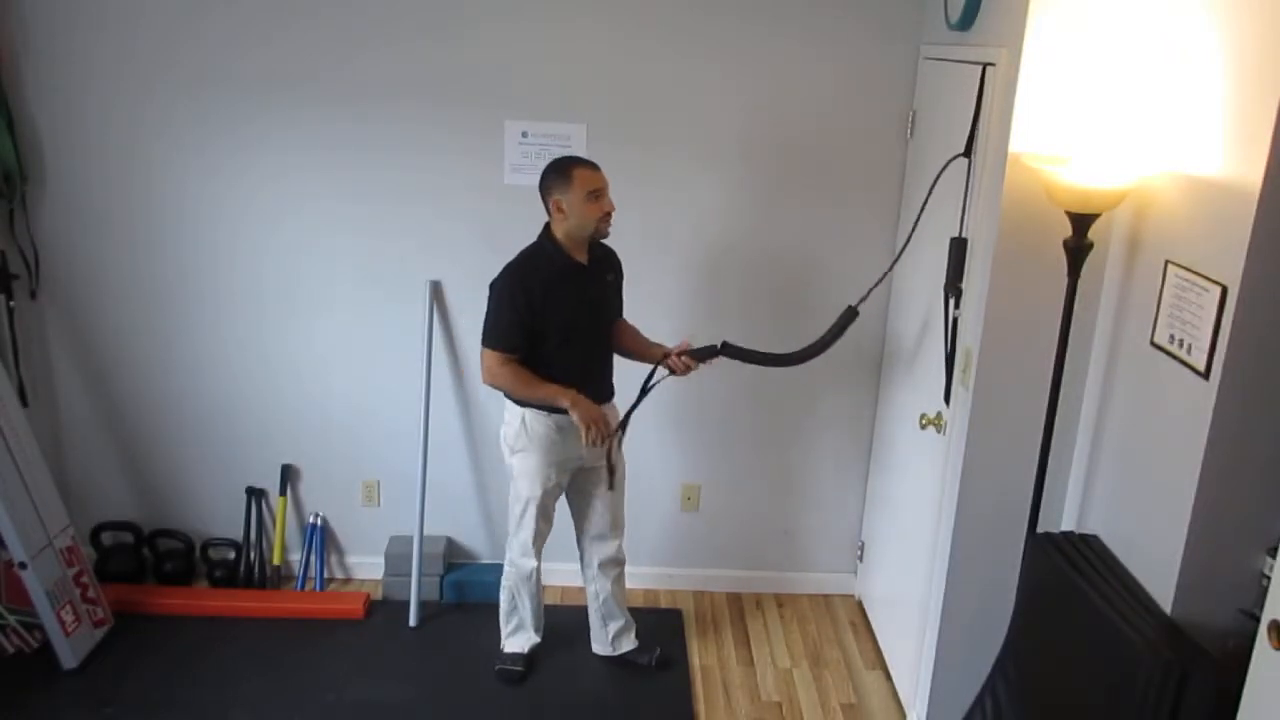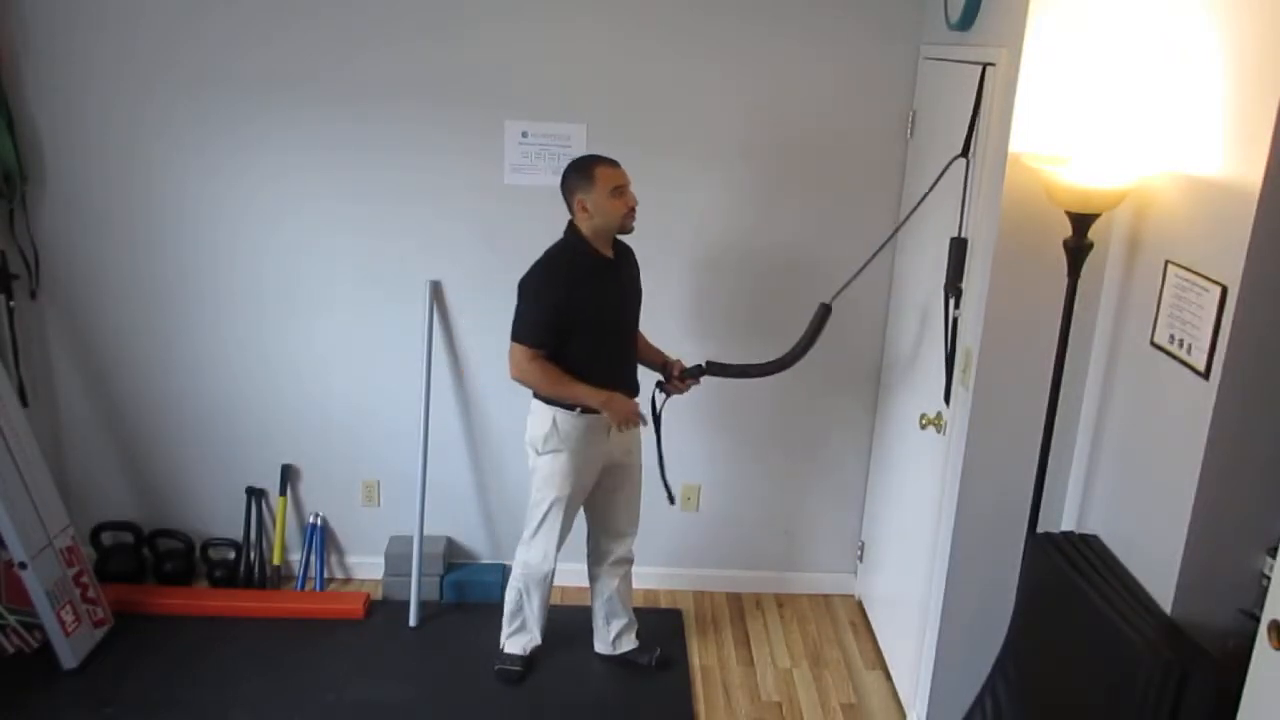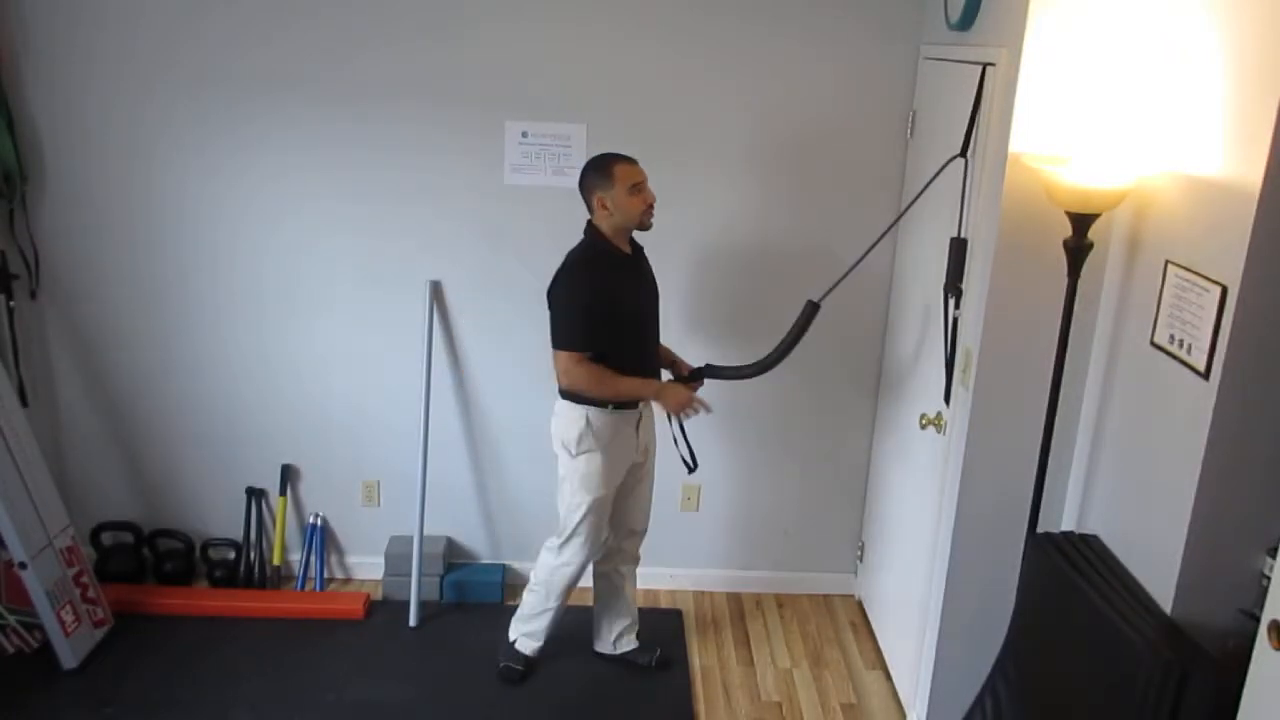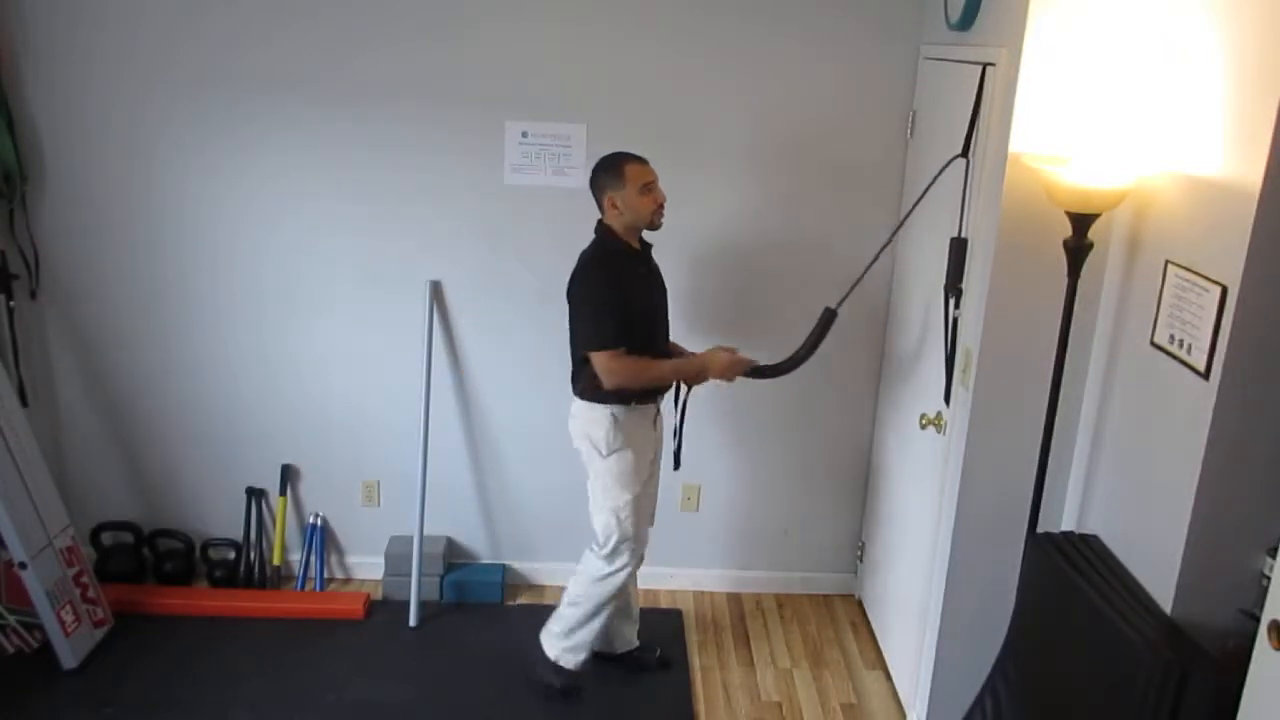
dt=0.2s
person 1, frame 1
left shoulder: (607, 262)
right shoulder: (520, 278)
right elbow: (494, 369)
left wrist: (662, 354)
right wrist: (569, 400)
left hip: (599, 423)
right hip: (539, 428)
left knee: (605, 543)
right knee: (526, 547)
left ankle: (614, 640)
right ankle: (518, 641)
person 1, frame 2
left shoulder: (624, 259)
right shoulder: (552, 275)
right elbow: (523, 365)
left wrist: (663, 365)
right wrist: (601, 399)
left hip: (618, 423)
right hip: (565, 427)
left knee: (617, 542)
right knee: (542, 546)
left ankle: (616, 639)
right ankle: (517, 641)
person 1, frame 3
left shoulder: (634, 256)
right shoulder: (580, 274)
right elbow: (572, 373)
left wrist: (673, 363)
right wrist: (657, 390)
left hip: (636, 420)
right hip: (592, 425)
left knee: (625, 542)
right knee: (575, 546)
left ankle: (617, 639)
right ankle: (524, 639)
person 1, frame 4
left shoulder: (639, 253)
right shoulder: (597, 271)
right elbow: (612, 370)
left wrist: (686, 356)
right wrist: (698, 365)
left hip: (643, 414)
right hip: (610, 421)
left knee: (631, 541)
right knee: (620, 547)
left ankle: (617, 640)
right ankle: (560, 647)
